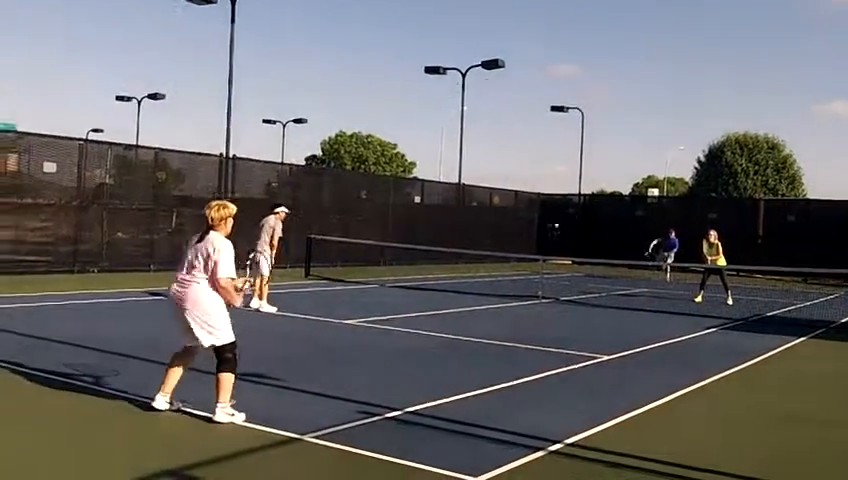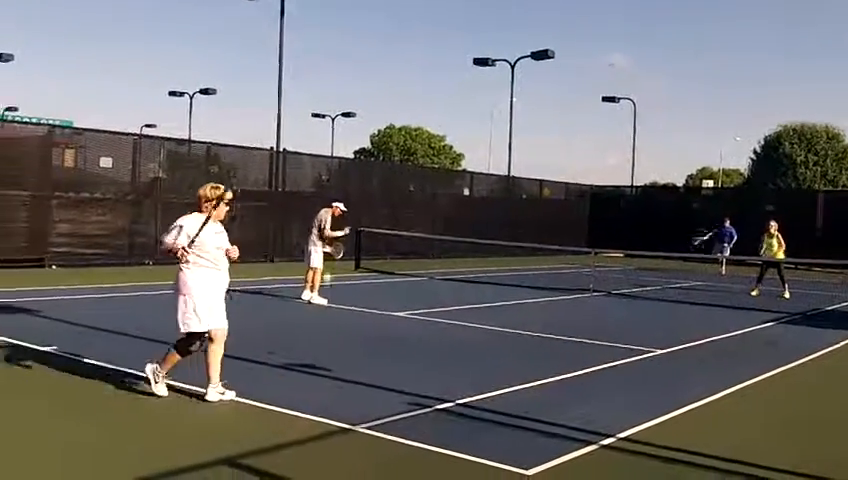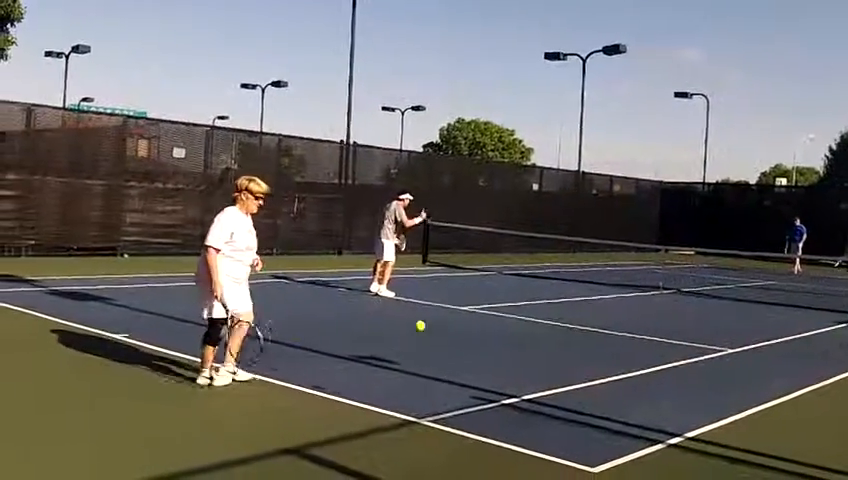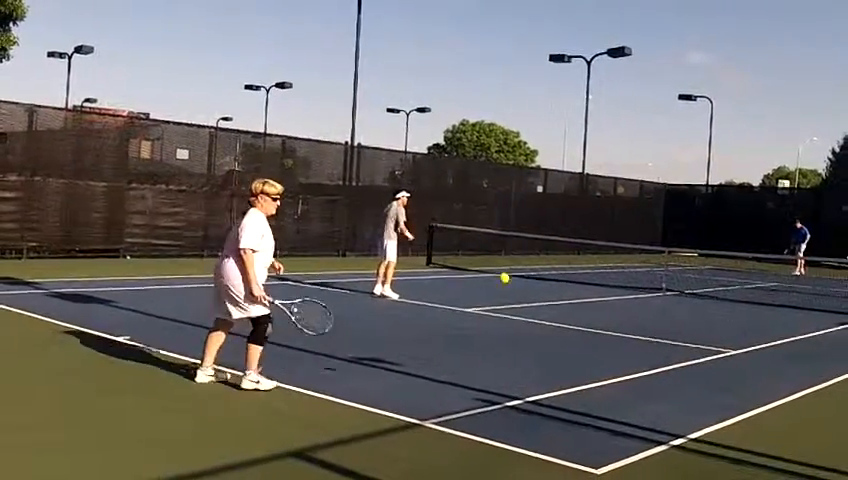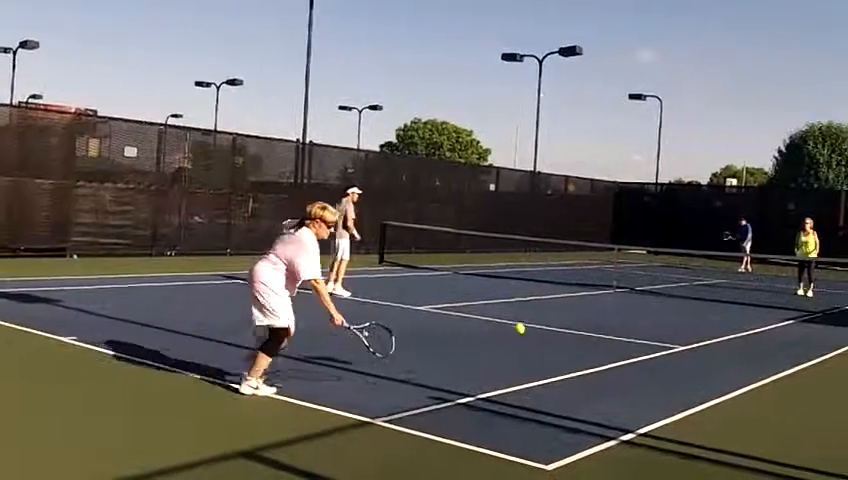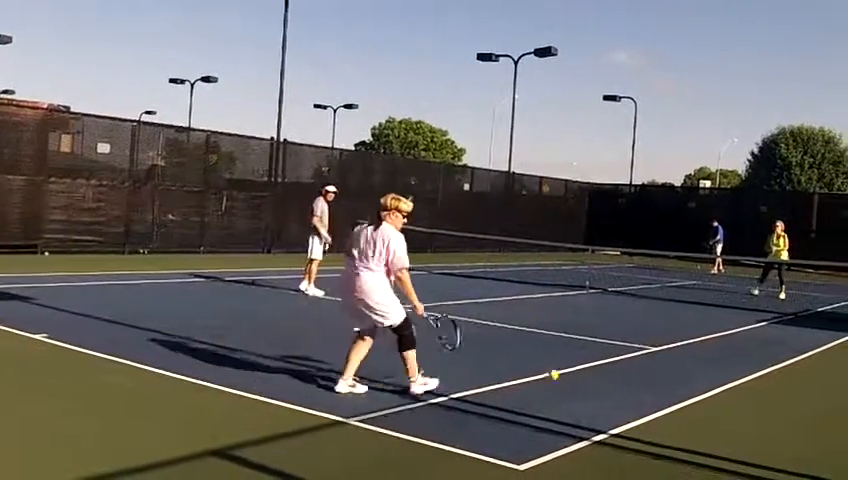
dt=0.5s
person 1, frame 1
left shoulder: (197, 240)
right shoulder: (222, 245)
right elbow: (223, 282)
left wrist: (234, 284)
right wrist: (234, 299)
left hip: (182, 297)
right hip: (204, 302)
left knee: (189, 349)
right knee: (227, 353)
left ankle: (163, 397)
right ankle: (223, 408)
person 1, frame 2
left shoulder: (219, 227)
right shoulder: (190, 221)
left elbow: (221, 256)
right elbow: (166, 241)
left wrist: (232, 253)
right wrist: (177, 250)
left hip: (214, 292)
right hip: (195, 288)
left knee: (219, 335)
right knee: (196, 338)
left ankle: (215, 388)
right ankle: (157, 371)
person 1, frame 3
left shoulder: (246, 218)
right shoulder: (227, 218)
right elbow: (210, 250)
left wrist: (254, 259)
right wrist: (216, 282)
left hip: (237, 279)
right hip: (219, 279)
left knee: (245, 319)
right knee: (218, 323)
left ankle: (228, 366)
right ankle: (206, 373)
person 1, frame 4
left shoulder: (257, 219)
right shoulder: (255, 219)
right elbow: (246, 252)
left wrist: (271, 262)
right wrist: (255, 285)
left hip: (229, 277)
right hip: (239, 278)
left knee: (224, 324)
right knee: (262, 323)
left ankle: (204, 371)
right ankle: (251, 376)
person 1, frame 5
left shoulder: (297, 230)
right shoulder: (307, 243)
right elbow: (315, 281)
right wrist: (333, 311)
left hip: (270, 282)
right hip: (268, 283)
left knee: (286, 329)
right knee: (279, 334)
left ankle: (256, 372)
right ankle: (251, 382)
person 1, frame 6
left shoulder: (362, 229)
right shoulder: (394, 237)
left elbow: (349, 252)
right elbow: (401, 273)
right wrist: (415, 302)
left hip: (352, 285)
right hip: (372, 288)
left knee: (366, 335)
right knee: (405, 330)
left ankle: (345, 380)
right ankle: (415, 380)
